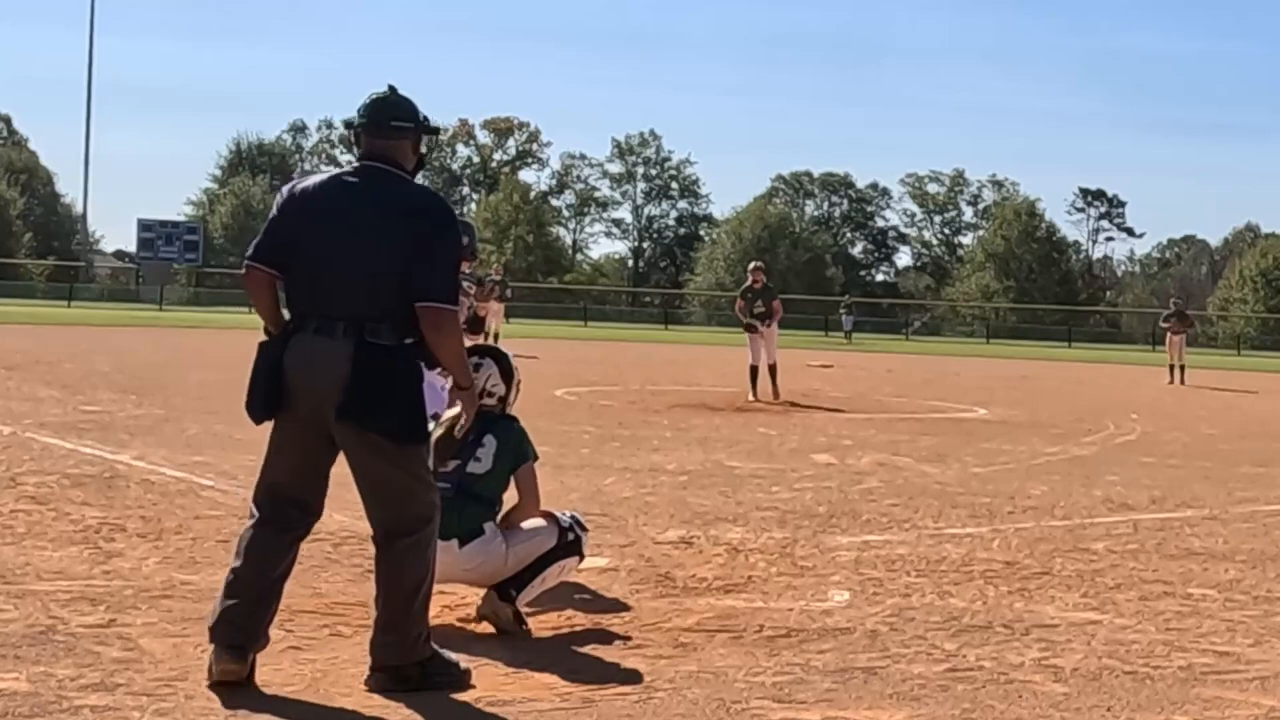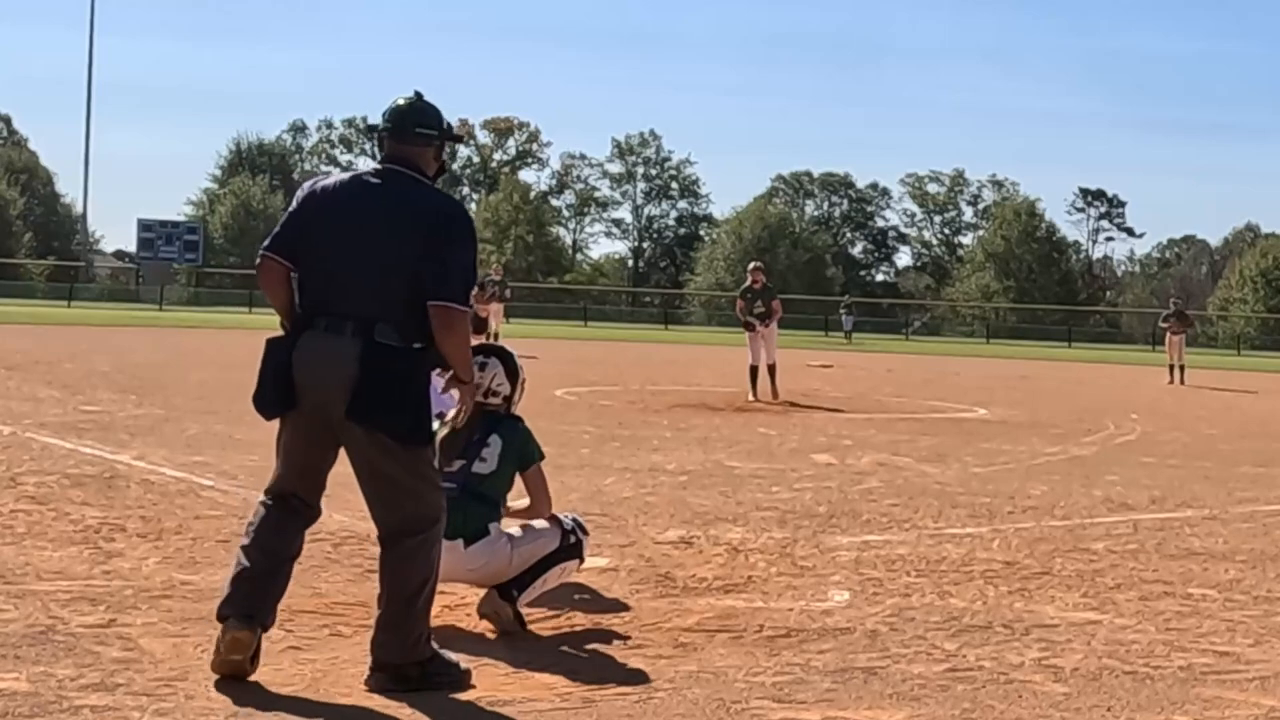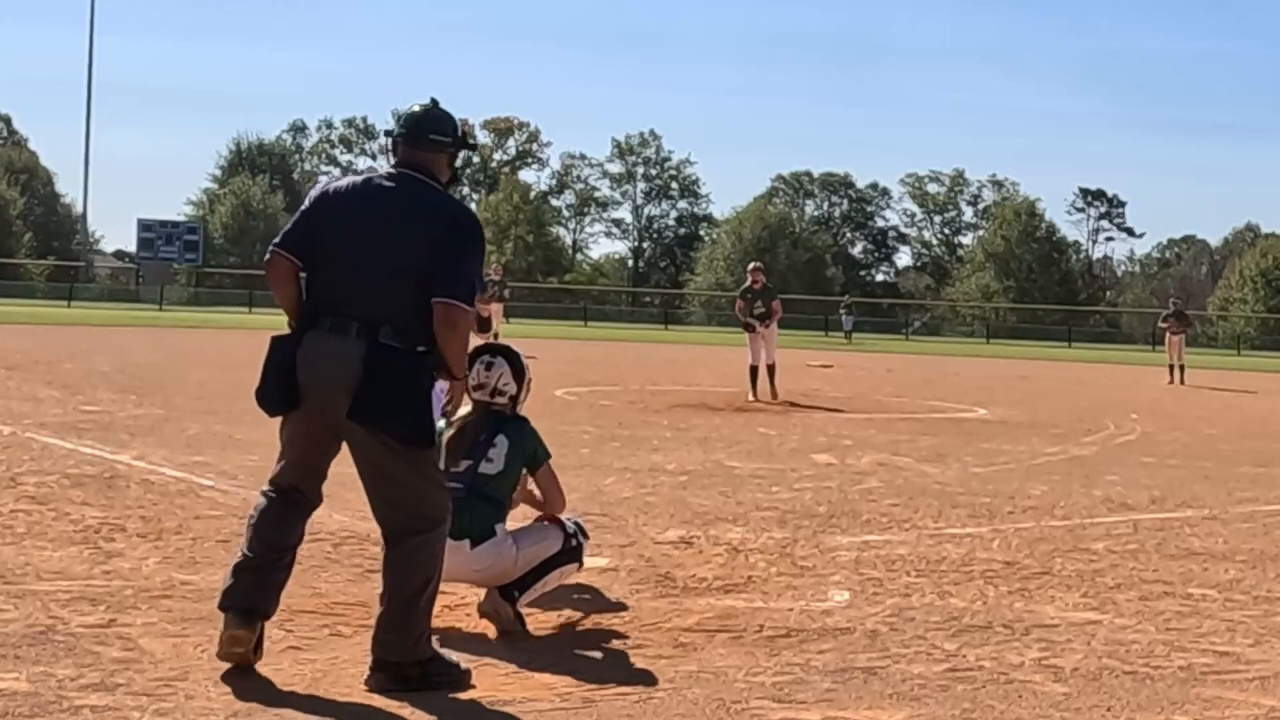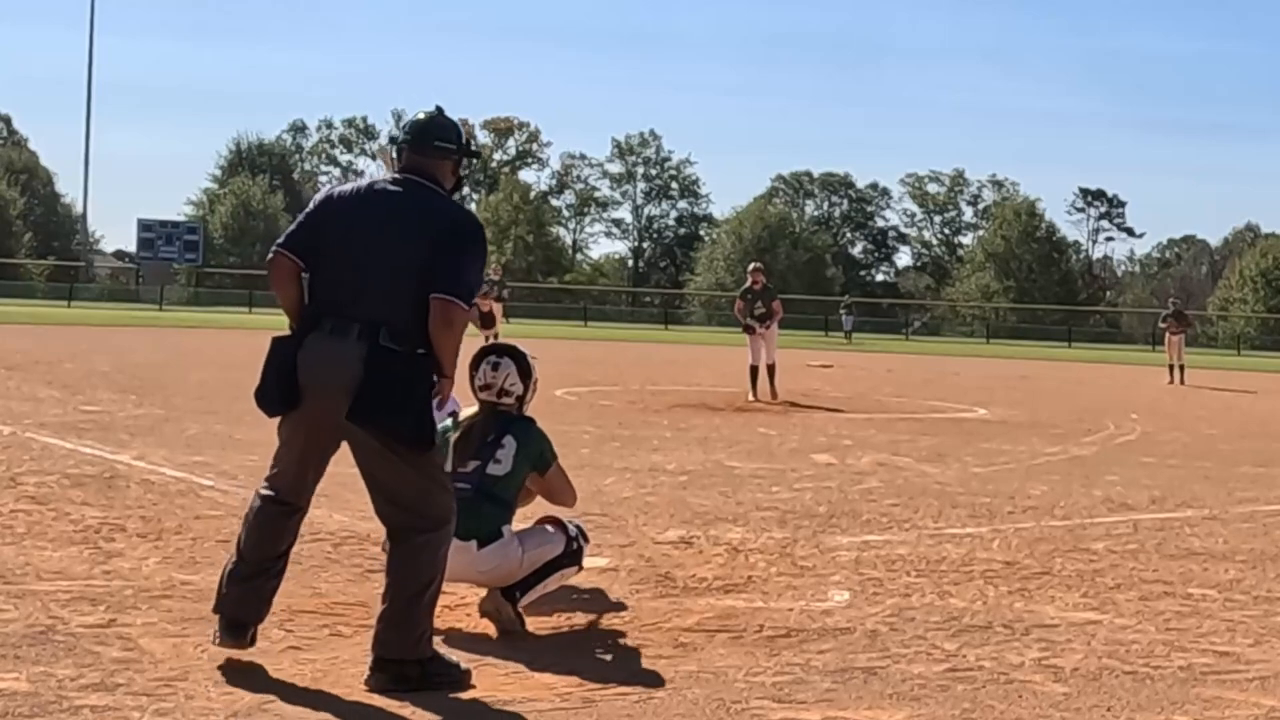
dt=0.1s
person 1, frame 1
left shoulder: (302, 194)
right shoulder: (428, 208)
left elbow: (259, 277)
right elbow: (436, 314)
left wrist: (285, 339)
right wrist: (463, 380)
left hip: (301, 365)
right hip: (376, 374)
left knee: (280, 508)
right knee: (406, 517)
left ankle: (234, 642)
right ankle: (401, 659)
person 1, frame 2
left shoulder: (321, 193)
right shoulder: (446, 215)
left elbow: (271, 268)
right elbow: (447, 316)
left wrist: (299, 333)
right wrist: (463, 378)
left hip: (309, 363)
right hip: (383, 375)
left knee: (288, 498)
right knee: (413, 516)
left ankle: (242, 618)
right ankle: (401, 658)
person 1, frame 3
left shoulder: (334, 195)
right shoulder: (456, 220)
left elbow: (279, 265)
right elbow: (451, 315)
left wrist: (305, 331)
right wrist: (458, 375)
left hip: (313, 362)
right hip: (386, 377)
left knee: (288, 491)
right knee: (418, 516)
left ankle: (243, 610)
right ankle: (401, 657)
person 1, frame 4
left shoulder: (339, 199)
right shoulder: (459, 224)
left elbow: (281, 263)
right elbow: (447, 312)
left wrist: (304, 332)
right wrist: (445, 372)
left hip: (313, 365)
right hip: (386, 379)
left knee: (284, 492)
right knee: (424, 517)
left ankle: (236, 615)
right ankle: (403, 656)
person 2, frame 1
left shoulder: (438, 428)
right shoulder: (510, 432)
right elbow: (530, 504)
right hip: (477, 557)
right knee: (571, 531)
right ankle: (506, 596)
person 2, frame 2
left shoulder: (441, 428)
right shoulder: (514, 432)
right elbow: (541, 505)
right hip: (479, 557)
right knee: (572, 534)
right ankle: (506, 596)
person 2, frame 3
left shoulder: (447, 427)
right shoulder: (521, 433)
right elbow: (555, 504)
right hip: (484, 558)
right knee: (573, 536)
right ankle: (508, 595)
person 2, frame 4
left shoulder: (450, 428)
right shoulder: (529, 434)
right elbow: (567, 499)
right hip: (491, 559)
right knee: (572, 539)
right ankle: (506, 598)
